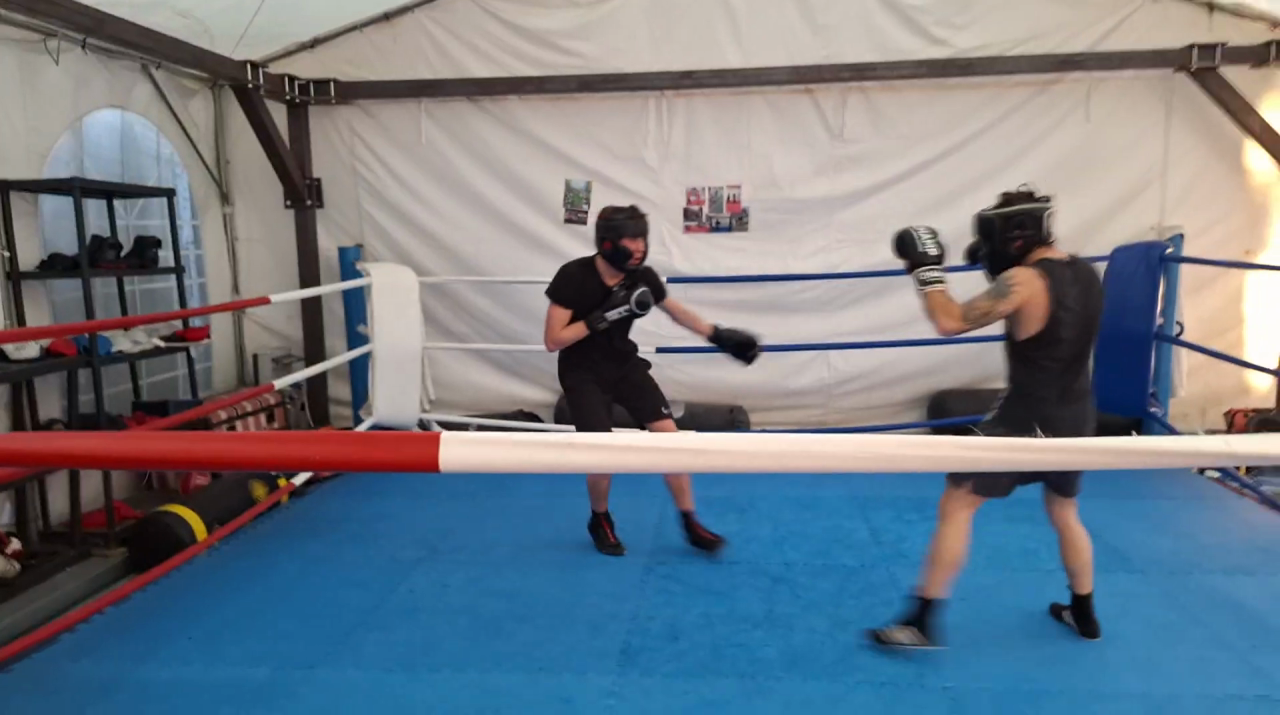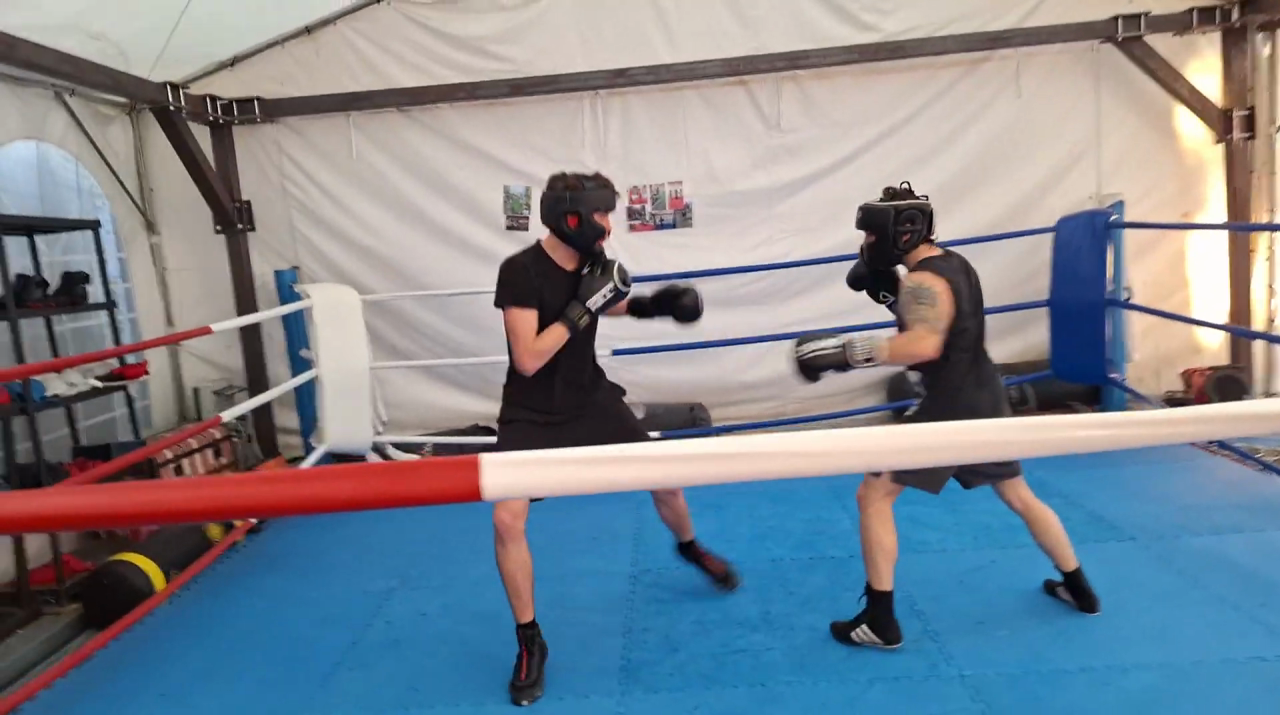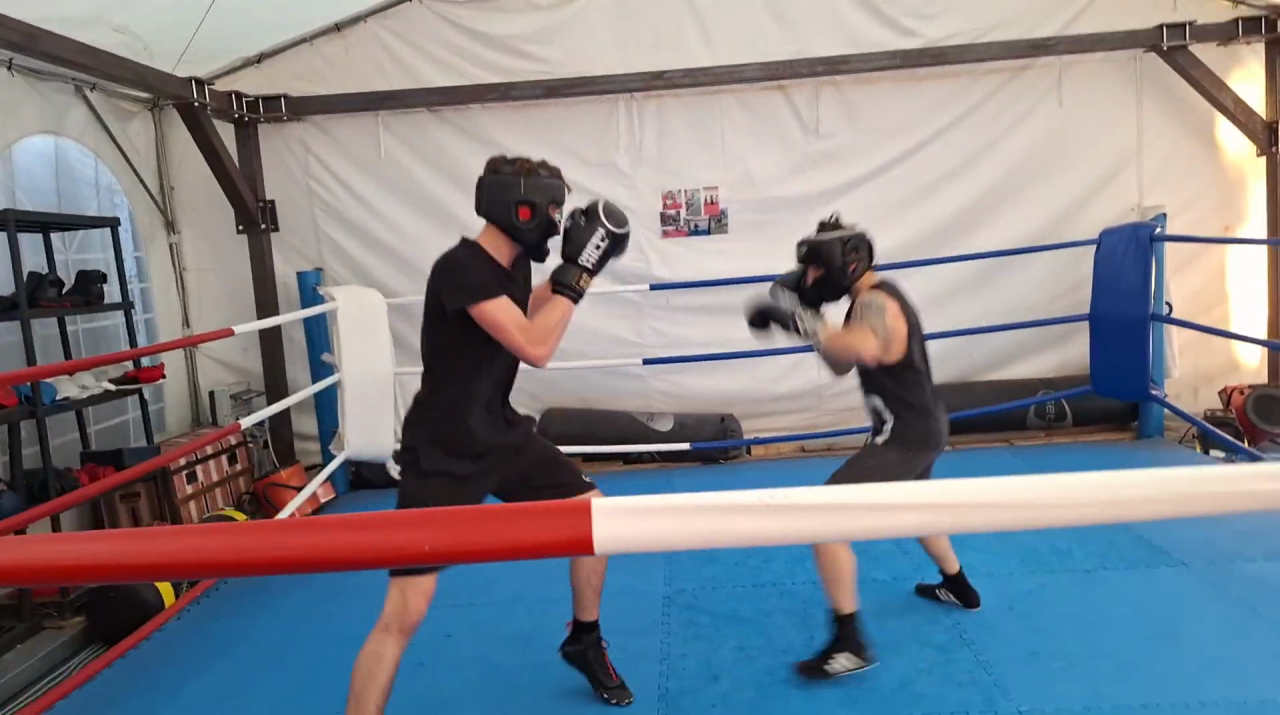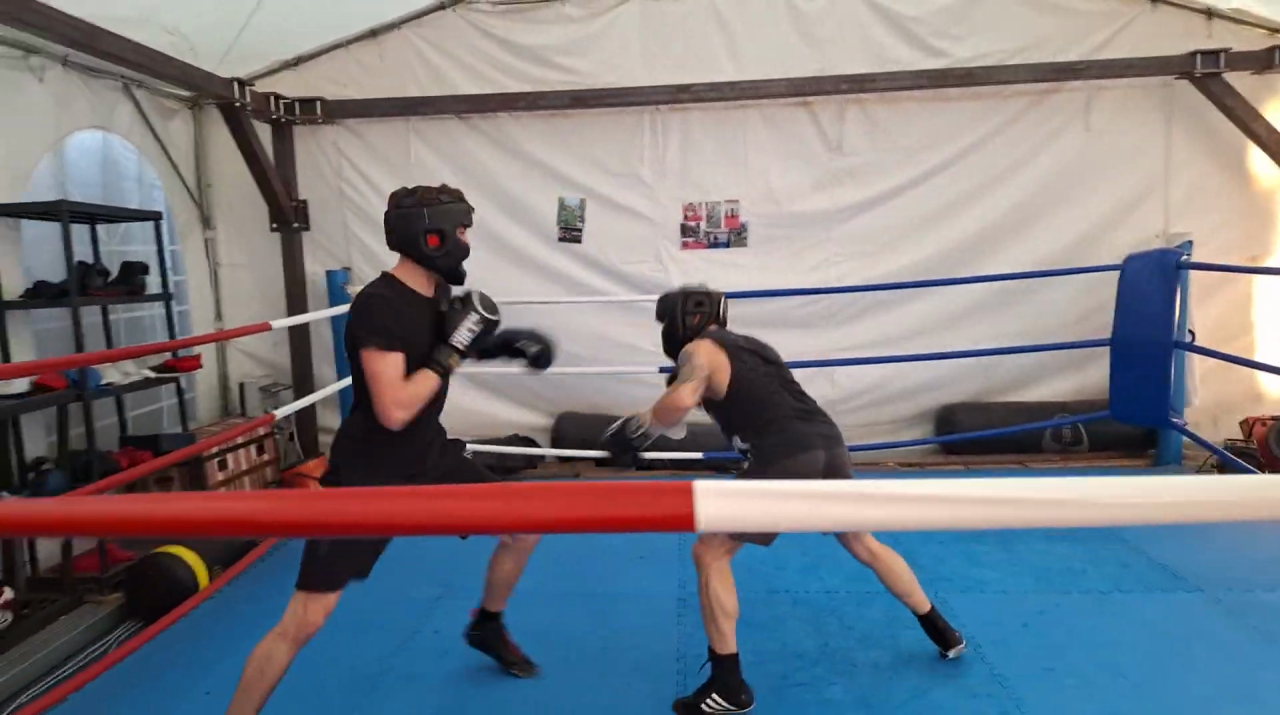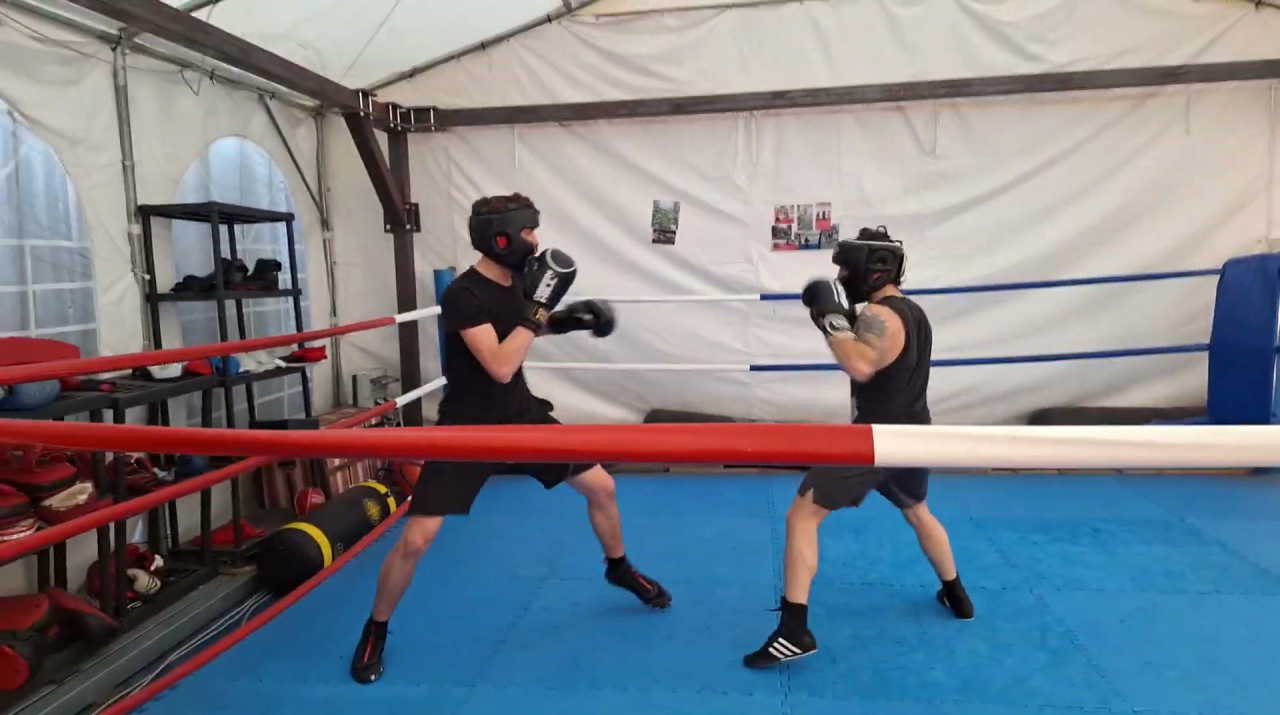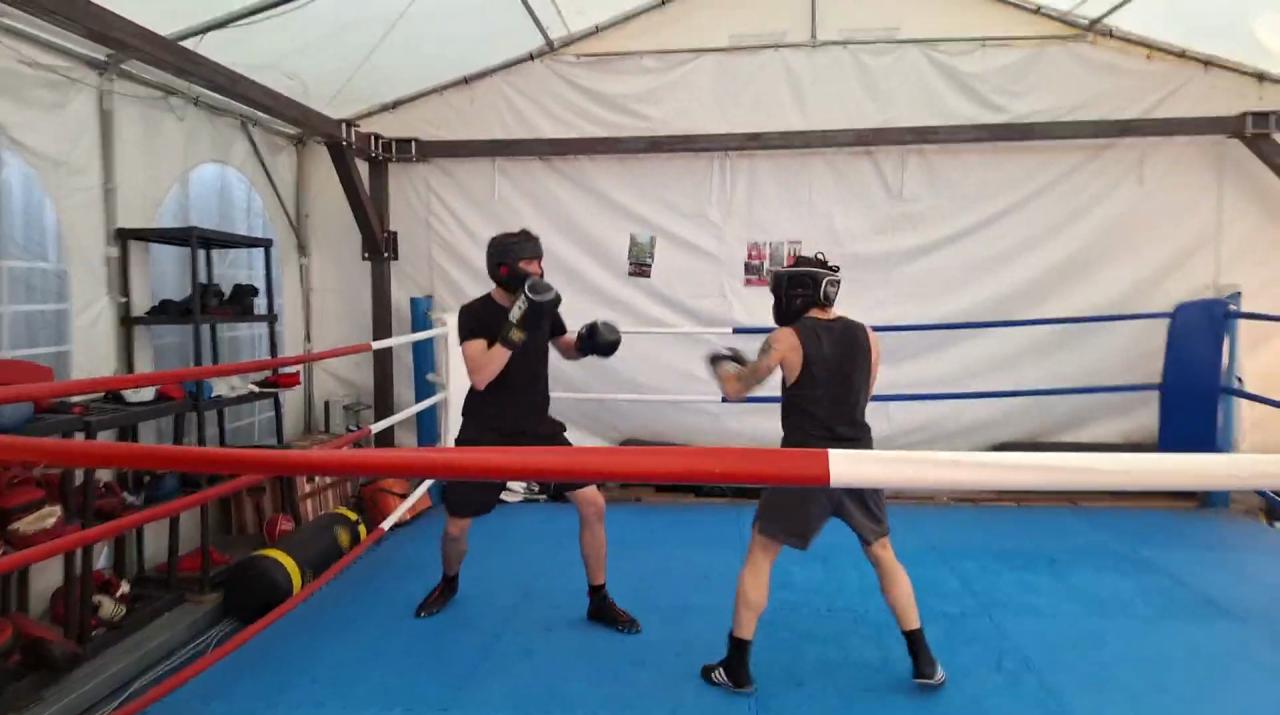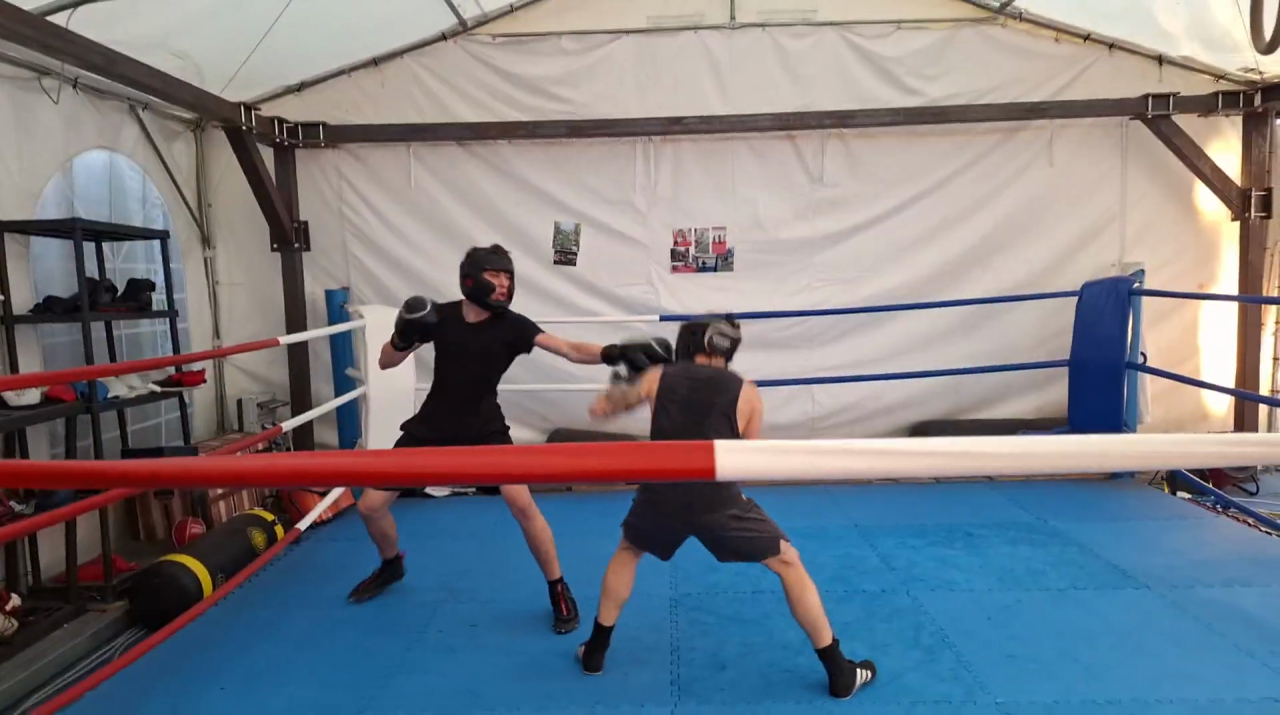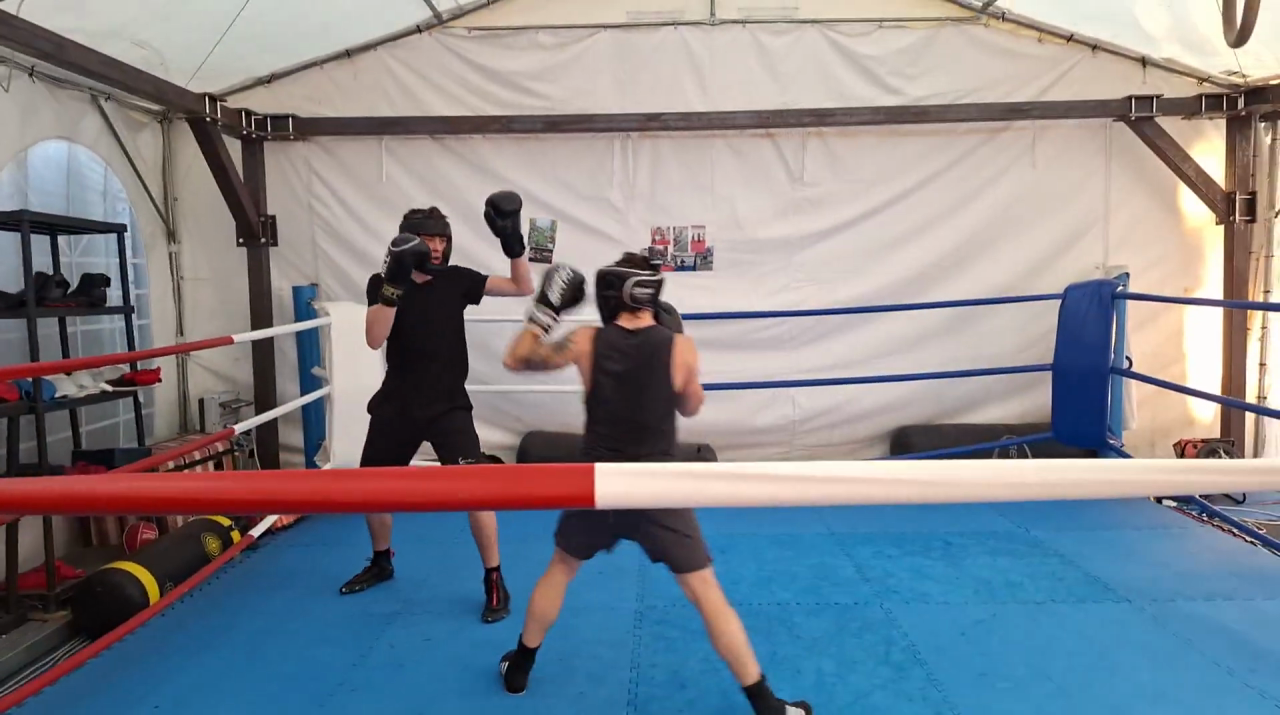
dt=0.5s
person 1, frame 1
left shoulder: (641, 277)
right shoulder: (571, 277)
left elbow: (677, 311)
right elbow: (553, 340)
left wrist: (719, 335)
right wrist: (602, 317)
left hip: (623, 365)
right hip: (583, 372)
left knee: (667, 436)
left ankle: (690, 521)
right ankle: (600, 518)
person 1, frame 2
left shoulder: (593, 260)
right shoulder: (520, 271)
left elbow: (614, 304)
right elbow: (527, 359)
left wrist: (651, 302)
right wrist: (583, 306)
left hip: (590, 399)
right hip: (531, 411)
left knee: (664, 481)
right knee: (507, 519)
left ankle: (690, 548)
right ankle: (529, 641)
person 1, frame 3
left shoulder: (514, 260)
right shoulder: (460, 268)
left elbow: (533, 307)
right elbow: (536, 348)
left wrist: (585, 249)
right wrist: (579, 265)
left hip: (501, 435)
right hip: (443, 455)
right knee: (405, 612)
left ankle: (585, 642)
person 1, frame 4
left shoulder: (438, 292)
right shoulder: (380, 305)
right elbow: (394, 412)
left wrist: (503, 344)
right wrist: (453, 349)
left hip: (428, 456)
right hip: (368, 474)
left knee: (525, 528)
right knee: (304, 621)
left ankle: (487, 626)
person 1, frame 5
left shoulder: (525, 277)
right shoulder: (463, 295)
right elbow: (501, 367)
left wrist: (578, 319)
right wrist: (541, 305)
left hip: (520, 415)
right hip: (464, 426)
left knee: (600, 487)
right knee: (415, 540)
left ankle: (621, 569)
right ankle: (376, 633)
person 1, frame 6
left shoulder: (544, 305)
right shoulder: (475, 314)
left elbow: (568, 350)
right elbow: (480, 377)
left wrist: (591, 338)
right wrist: (517, 325)
left hip: (537, 429)
right hip: (485, 434)
left knee: (593, 505)
right knee: (455, 529)
left ankle: (599, 600)
right ankle: (449, 583)
person 1, frame 7
left shoulder: (512, 325)
right shoulder: (441, 316)
left elbow: (568, 349)
right elbow: (386, 363)
left wrist: (617, 351)
right wrist: (402, 338)
left hip: (483, 428)
right hip: (433, 425)
left knee: (520, 503)
right knee: (370, 504)
left ankle: (558, 590)
right ankle: (391, 565)
person 1, frame 8
left shoulder: (458, 280)
right shoulder: (382, 283)
left elbow: (522, 288)
right elbow: (375, 339)
left wrist: (513, 242)
right wrist: (395, 281)
left hip: (448, 405)
right hip: (396, 405)
left ankle: (494, 580)
right ankle: (381, 562)
person 2, frame 1
left shoulder: (1022, 283)
right shoulder: (1087, 275)
left elbow: (949, 323)
left wrist: (926, 266)
right wrist: (1000, 268)
left hip: (1025, 419)
right hip: (1076, 416)
left knee: (956, 505)
right knee: (1063, 510)
left ankle: (921, 620)
right ankle: (1083, 611)
person 2, frame 2
left shoulder: (922, 282)
right shoulder: (951, 264)
left elbow: (921, 346)
left wrist: (843, 349)
right wrist: (884, 290)
left hip: (948, 408)
right hip: (988, 401)
left knee: (874, 496)
right knee: (1019, 496)
left ankle: (880, 618)
right ankle: (1078, 588)
person 2, frame 3
left shoulder: (875, 302)
right shoulder: (872, 298)
left elbow: (860, 350)
right elbow: (841, 363)
left wrist: (793, 318)
right wrist: (807, 308)
left hip: (905, 436)
right hip: (922, 427)
left ankle: (850, 641)
right ankle: (958, 586)
person 2, frame 4
left shoulder: (699, 349)
right shoulder: (751, 347)
left elbow: (679, 401)
left wrist: (637, 428)
left hip: (785, 462)
right hip: (825, 444)
left knee: (709, 555)
right knee: (862, 545)
right ankle: (942, 632)
person 2, frame 5
left shoulder: (878, 315)
right shoulder: (910, 310)
left elbow: (858, 366)
left wrist: (831, 318)
right wrist: (843, 318)
left knee: (802, 518)
right knee: (919, 513)
left ankle: (795, 630)
right ankle: (956, 595)
person 2, frame 6
left shoulder: (786, 339)
right shoulder: (865, 336)
left elbow: (735, 390)
left wrist: (723, 362)
left knee: (760, 556)
right knee: (884, 556)
left ankle: (737, 666)
right ankle: (922, 659)
person 2, frame 7
left shoulder: (661, 376)
right shoulder: (746, 392)
left elbow: (600, 409)
left wrist: (624, 386)
left hip: (659, 494)
right hip: (715, 499)
left knee: (629, 552)
right knee: (789, 565)
left ankle: (596, 650)
right ankle: (839, 670)
person 2, frame 8
left shoulder: (589, 342)
right shoulder: (680, 348)
left elbow: (516, 360)
left wrist: (546, 308)
left knee: (562, 566)
right knee: (707, 594)
left ankle: (519, 667)
